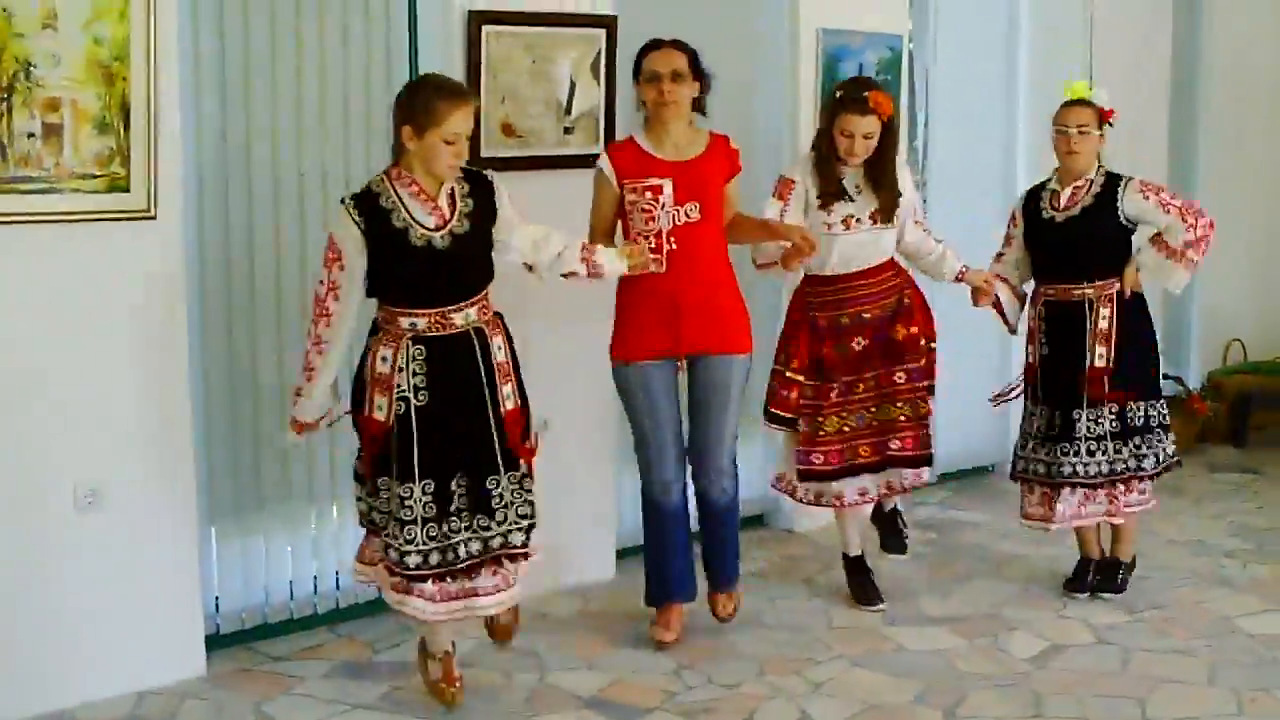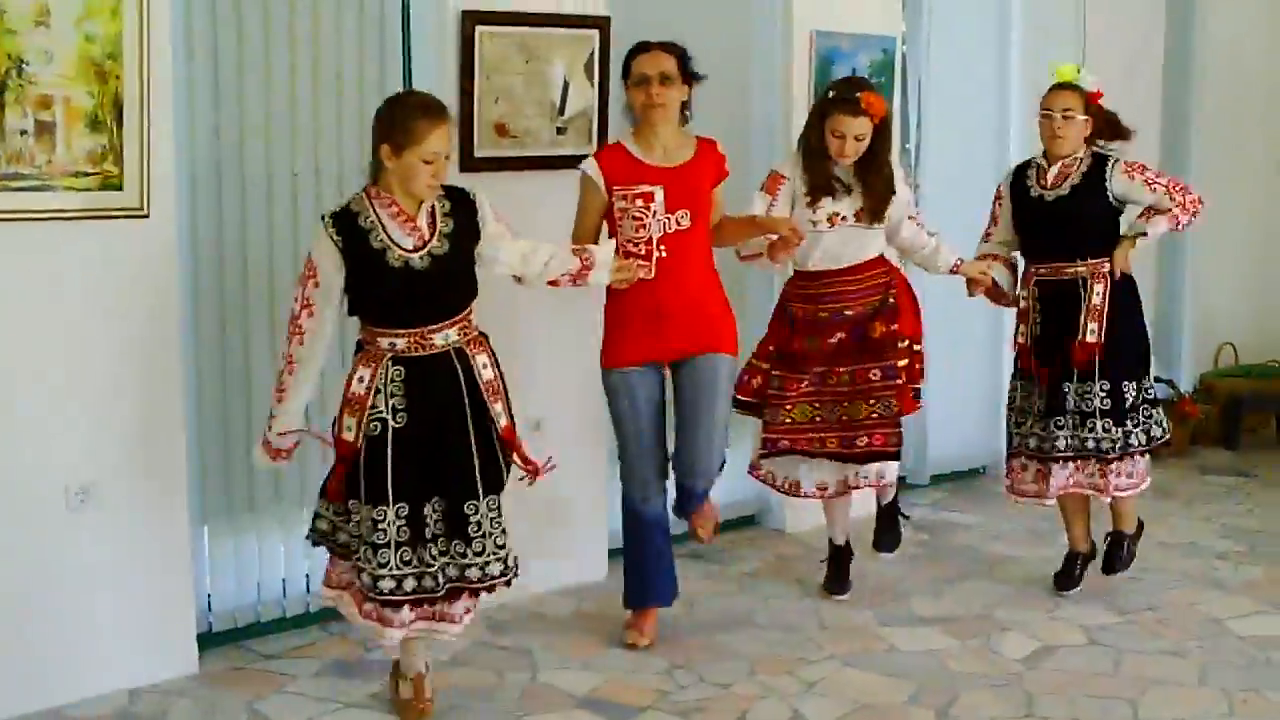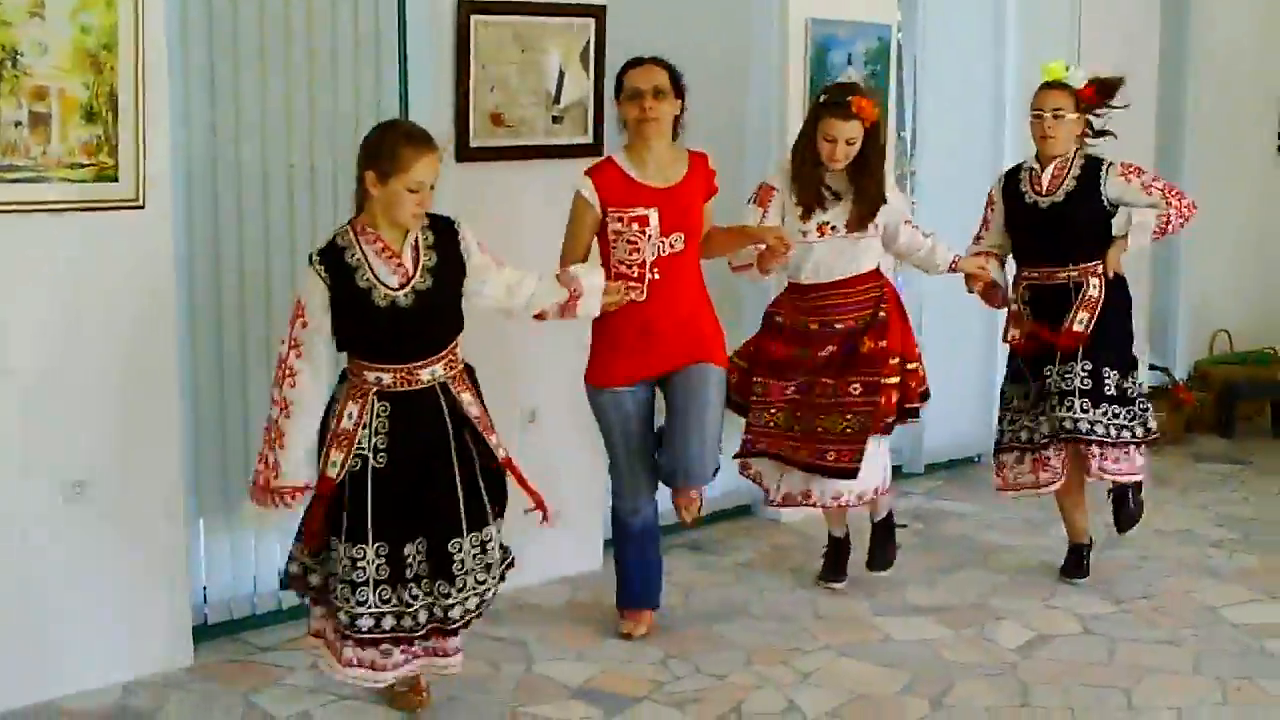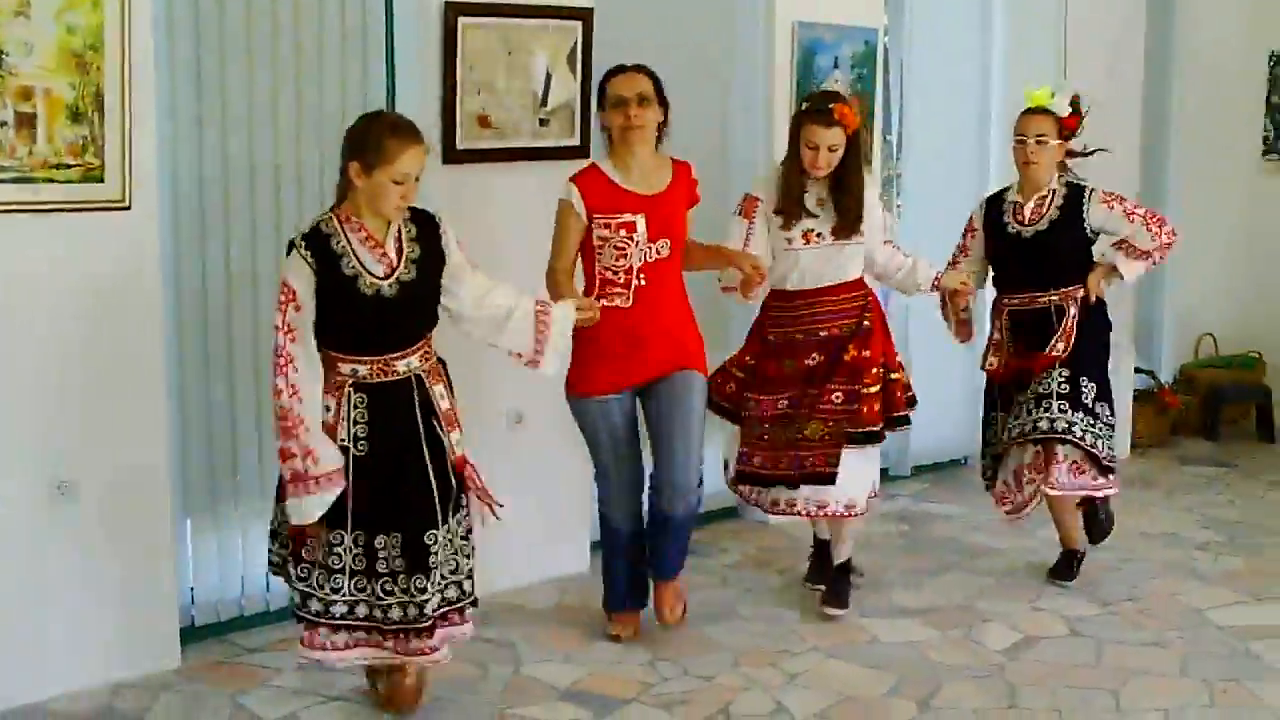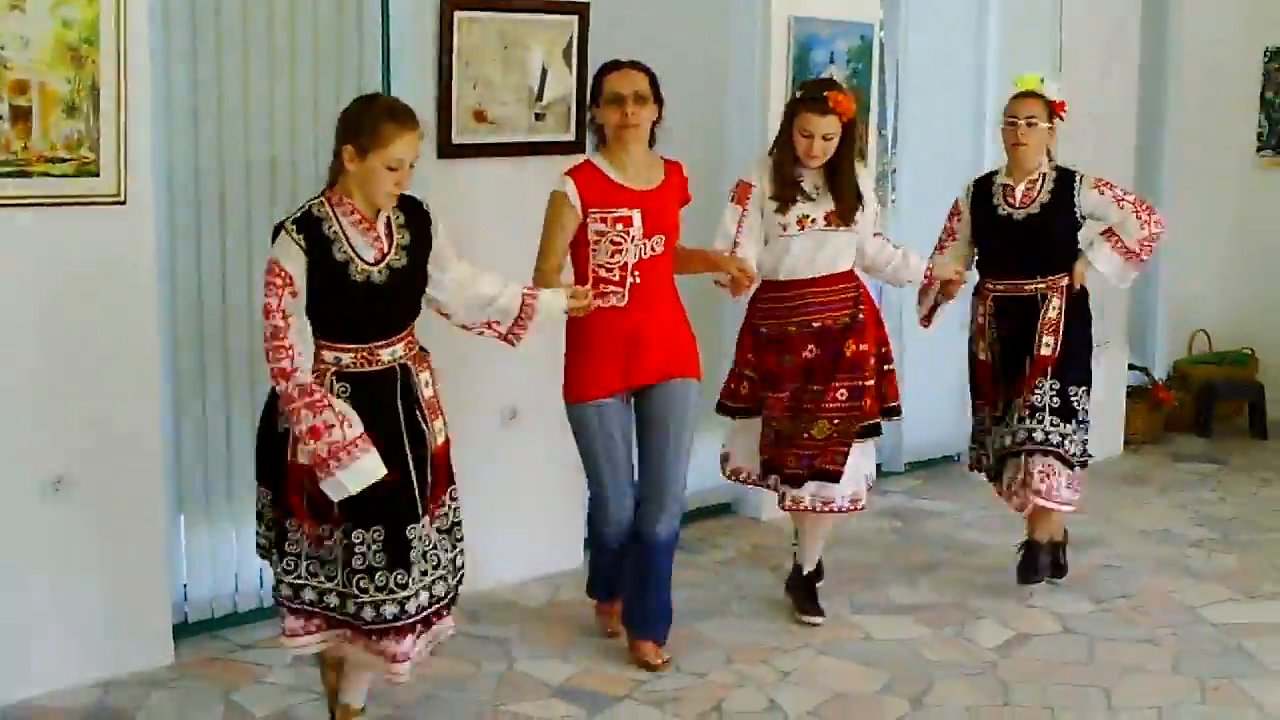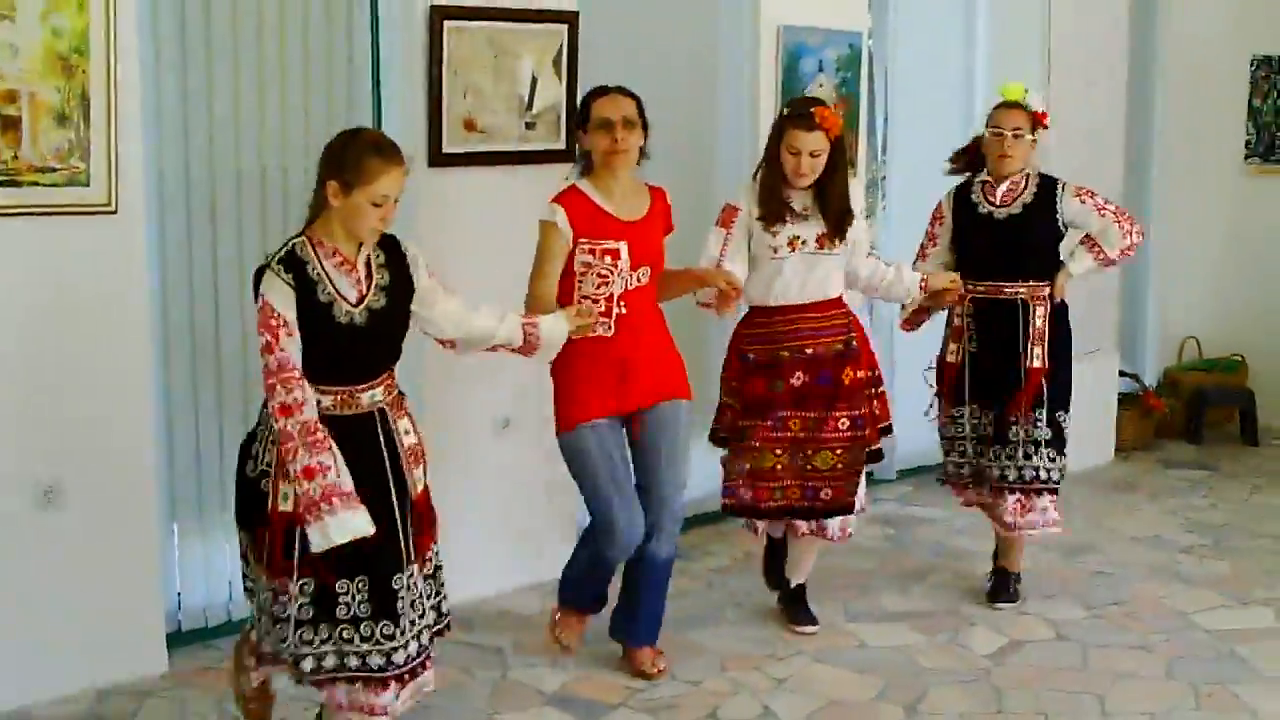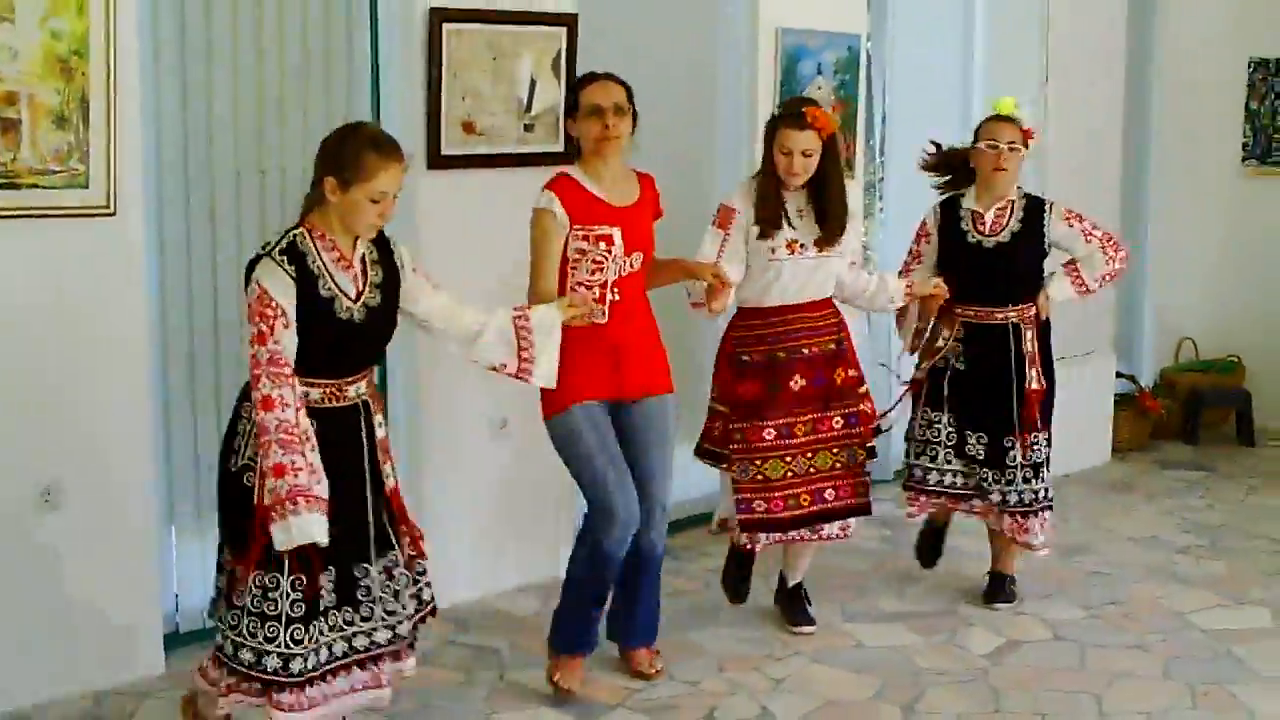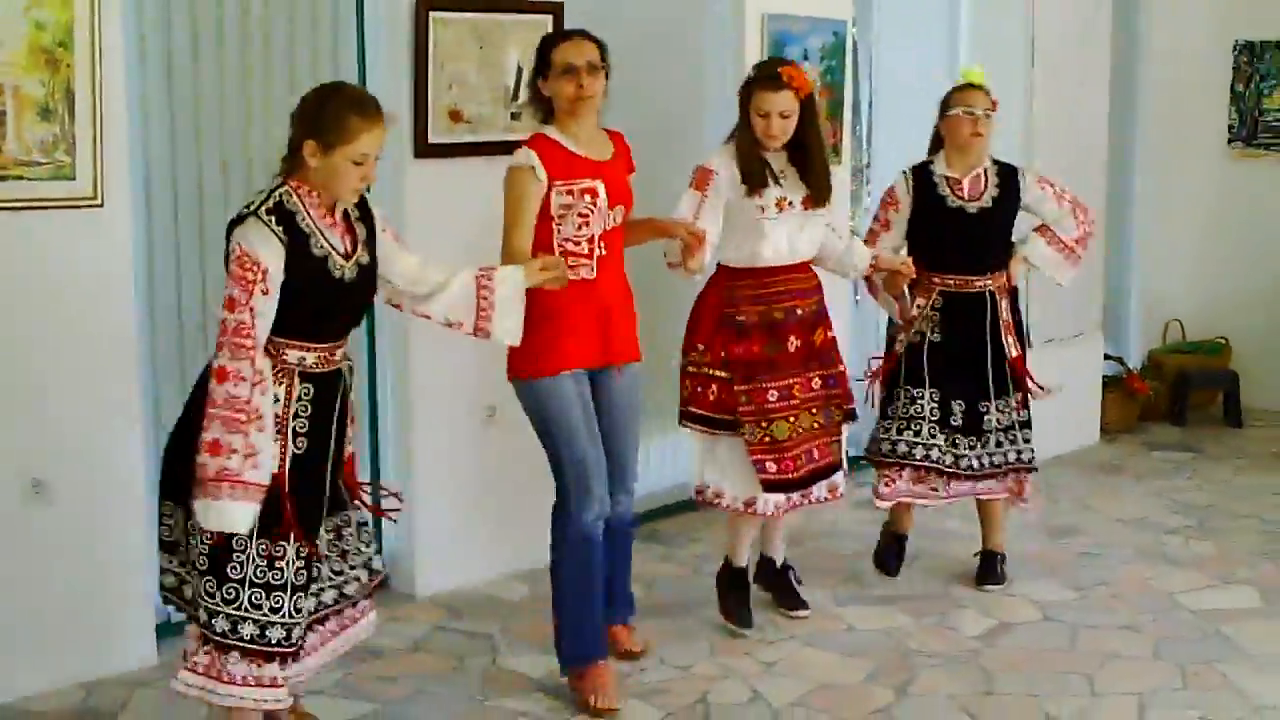
dt=0.1s
person 1, frame 1
left shoulder: (482, 192)
right shoulder: (362, 215)
left elbow: (533, 245)
right elbow: (334, 308)
left wrist: (612, 260)
right wrist: (313, 395)
left hip: (482, 362)
right hip: (406, 373)
left knee: (490, 500)
right knee: (420, 513)
left ankle: (494, 597)
right ankle: (436, 646)
person 1, frame 2
left shoulder: (464, 210)
right shoulder: (343, 234)
left elbow: (520, 256)
right elbow: (310, 329)
left wrist: (602, 262)
right wrist: (287, 418)
left hip: (463, 386)
right hip: (385, 396)
left knee: (462, 521)
right knee: (393, 534)
left ankle: (423, 646)
right ankle: (407, 663)
person 1, frame 3
left shoulder: (449, 239)
right shoulder: (328, 268)
left elbow: (506, 286)
right elbow: (301, 368)
left wrist: (589, 284)
right wrist: (287, 464)
left hip: (448, 416)
right hip: (371, 427)
left knee: (450, 548)
right knee: (374, 565)
left ankle: (421, 652)
right ankle: (395, 666)
person 1, frame 4
left shoulder: (429, 235)
right shoulder: (309, 256)
left elbow: (480, 303)
right elbow: (291, 368)
left wrist: (562, 314)
right wrist: (309, 458)
left hip: (422, 411)
right hip: (344, 417)
left knee: (422, 551)
right knee: (349, 559)
left ankle: (402, 658)
right ankle: (380, 660)
person 1, frame 5
left shoulder: (417, 221)
right shoulder: (299, 239)
left elbow: (462, 289)
right elbow: (287, 352)
left wrist: (549, 301)
right wrist: (333, 441)
left hip: (404, 398)
right hip: (328, 407)
left knee: (407, 547)
right knee: (330, 548)
right ankle: (339, 655)
person 1, frame 6
left shoulder: (396, 261)
right shoulder: (281, 280)
left elbow: (454, 322)
right elbow: (287, 395)
left wrist: (547, 325)
right wrist: (327, 495)
left hip: (381, 441)
right hip: (308, 447)
left knee: (384, 596)
right knee: (306, 605)
right ankle: (253, 661)
person 1, frame 7
left shoulder: (386, 258)
right shoulder: (279, 271)
left elbow: (453, 319)
right elbow: (274, 388)
left wrist: (547, 318)
right wrist: (295, 495)
left hip: (355, 434)
right hip: (287, 440)
left knee: (360, 587)
right knee: (283, 601)
person 1, frame 8
left shoulder: (355, 221)
right shoulder: (265, 231)
left elbow: (419, 284)
right elbow: (240, 357)
left wrist: (519, 279)
right wrist: (234, 471)
left hip: (315, 404)
right hip: (263, 414)
left knee: (313, 560)
right knee: (255, 582)
person 2, frame 1
left shoulder: (722, 153)
right shoulder: (618, 160)
right elbow: (598, 241)
left wrist: (777, 228)
left hip: (718, 322)
right hip: (643, 331)
left knee: (715, 463)
right knee: (661, 469)
left ankle: (723, 576)
right ankle: (671, 596)
person 2, frame 2
left shoulder: (709, 156)
right shoulder: (605, 166)
right elbow: (581, 247)
left wrist: (763, 224)
left hip: (705, 327)
right hip: (631, 333)
left knee: (701, 463)
right knee: (642, 474)
left ankle: (695, 492)
right ankle: (645, 599)
person 2, frame 3
left shoulder: (700, 170)
right shoulder: (599, 182)
right elbow: (571, 267)
left wrist: (752, 233)
left hip: (693, 339)
right hip: (618, 349)
left knee: (694, 463)
right knee: (631, 484)
left ankle: (681, 470)
right ankle: (638, 598)
person 2, frame 4
left shoulder: (682, 179)
right shoulder: (583, 191)
right elbow: (559, 283)
left wrist: (726, 254)
right wrist: (581, 307)
left hip: (675, 348)
right hip: (602, 358)
left knee: (680, 479)
right knee: (620, 493)
left ankle: (665, 563)
right ankle: (623, 599)
person 2, frame 5
left shoulder: (673, 179)
right shoulder: (577, 186)
right elbow: (545, 279)
left wrist: (715, 259)
left hip: (669, 353)
right hip: (597, 361)
left knee: (664, 499)
right knee: (615, 502)
left ankle: (645, 624)
right ankle: (607, 590)
person 2, frame 6
left shoulder: (656, 204)
right shoulder: (565, 213)
right elbow: (539, 308)
left wrist: (698, 277)
right wrist: (564, 331)
left hip: (658, 376)
right hip: (587, 387)
left knee: (665, 518)
right knee: (620, 521)
left ankle: (639, 632)
right ankle: (579, 595)
person 2, frame 7
left shoulder: (646, 191)
right shoulder: (557, 200)
right elbow: (541, 299)
left wrist: (688, 268)
right wrist: (566, 315)
left hip: (643, 368)
right hip: (577, 376)
left knee: (654, 508)
right knee: (616, 511)
left ankle: (635, 634)
right ankle: (571, 639)
person 2, frame 8
left shoulder: (617, 149)
right shoulder: (534, 160)
right elbow: (516, 261)
left wrist: (662, 228)
left hip: (615, 336)
right hip: (551, 344)
left knee: (619, 482)
right knee: (586, 488)
left ankle: (609, 609)
right ankle: (582, 658)
person 3, frame 1
left shoulder: (893, 174)
right shoulder: (802, 177)
left elbow: (914, 236)
right elbow: (767, 243)
left wrist: (963, 273)
right wrist: (786, 252)
left hip: (890, 303)
right hip: (825, 309)
left knee: (896, 424)
right knee: (837, 435)
left ankle: (887, 501)
right ankle: (855, 559)
person 3, frame 2
left shoulder: (884, 174)
right shoulder: (791, 174)
left elbow: (907, 231)
right elbow: (752, 237)
left wrist: (958, 265)
right wrist: (773, 245)
left hip: (875, 301)
right hip: (811, 304)
left knee: (871, 425)
right knee: (819, 429)
left ankle: (887, 496)
right ankle: (839, 545)
person 3, frame 3
left shoulder: (876, 182)
right shoulder: (784, 182)
left elbow: (903, 235)
right elbow: (743, 246)
left wrist: (955, 262)
right wrist: (761, 256)
left hip: (867, 316)
right hip: (803, 317)
left knee: (855, 435)
right knee: (808, 433)
left ankle: (882, 516)
right ankle: (838, 538)
person 3, frame 4
left shoulder: (860, 192)
right shoulder: (766, 194)
left elbow: (881, 255)
left wrist: (937, 279)
right wrist: (745, 278)
left hip: (852, 325)
right hip: (786, 325)
left knee: (839, 446)
right knee: (792, 445)
left ankle: (842, 563)
right ankle: (824, 538)
person 3, frame 5
left shoulder: (855, 181)
right shoulder: (761, 181)
left elbow: (872, 248)
right elbow: (731, 250)
left wrist: (929, 272)
right wrist: (735, 274)
left hip: (845, 317)
right hip: (778, 317)
left knee: (834, 444)
right knee: (790, 440)
left ankle: (806, 571)
right ankle: (807, 539)
person 3, frame 6
left shoulder: (839, 203)
right shoulder: (749, 203)
left elbow: (862, 268)
right elbow: (719, 272)
left wrist: (922, 282)
right wrist: (721, 294)
left hip: (835, 342)
right hip: (766, 342)
left knee: (828, 467)
right knee: (768, 466)
left ankle: (795, 585)
right ankle: (773, 534)
person 3, frame 7
left shoulder: (833, 205)
right shoulder: (744, 203)
right elbow: (717, 273)
left wrist: (909, 289)
right wrist: (712, 292)
left hip: (823, 344)
right hip: (758, 344)
left knee: (824, 471)
right knee: (763, 473)
left ankle: (792, 584)
right ankle: (743, 544)
person 3, frame 8
left shoulder: (807, 167)
right shoulder: (724, 167)
left wrist: (875, 259)
right wrist: (689, 253)
left hip: (801, 307)
right hip: (739, 311)
left knee: (798, 440)
right knee: (756, 444)
left ankle: (773, 559)
right ankle: (735, 571)
person 4, frame 1
left shoulder: (1124, 192)
right shoulder: (1031, 202)
left elbow: (1197, 225)
right elbow: (1010, 266)
left wrist: (1143, 267)
right wrist: (991, 292)
left hip: (1113, 329)
right hip: (1054, 331)
left knee: (1117, 442)
right knee: (1061, 447)
left ankle: (1123, 554)
right ankle: (1090, 554)
person 4, frame 2
left shoulder: (1112, 174)
right shoulder: (1017, 182)
left elbow: (1185, 202)
right elbow: (996, 246)
left wrist: (1132, 241)
right wrist: (993, 282)
left hip: (1102, 308)
right hip: (1044, 315)
left knee: (1106, 419)
right knee: (1052, 430)
left ankle: (1126, 524)
right ankle: (1078, 545)
person 4, frame 3
left shoulder: (1105, 174)
right shoulder: (1009, 183)
left elbow: (1179, 204)
right elbow: (988, 246)
left wrist: (1124, 243)
right wrist: (987, 280)
left hip: (1093, 305)
right hip: (1035, 313)
left knee: (1087, 406)
right knee: (1047, 426)
left ankle: (1127, 477)
right ankle: (1078, 538)
person 4, frame 4
left shoulder: (1087, 201)
right shoulder: (990, 209)
left elbow: (1159, 233)
right elbow: (962, 275)
left wrist: (1108, 270)
right wrist: (959, 311)
left hip: (1074, 331)
right hip: (1015, 338)
left knee: (1060, 423)
right knee: (1026, 437)
left ankle: (1095, 490)
right ankle: (1071, 543)
person 4, frame 5
left shoulder: (1076, 187)
right shoulder: (977, 194)
left elbow: (1147, 222)
right elbow: (948, 258)
left wrist: (1090, 261)
right wrist: (941, 287)
left hip: (1056, 323)
right hip: (997, 327)
left knee: (1043, 426)
right knee: (1010, 430)
left ankle: (1042, 538)
right ankle: (1052, 537)
person 4, frame 6
left shoulder: (1059, 196)
right shoulder: (957, 201)
left elbow: (1126, 230)
right elbow: (929, 266)
left wrist: (1069, 270)
right wrist: (927, 298)
left hip: (1033, 336)
right hip: (973, 335)
left knee: (1027, 440)
right knee: (975, 441)
left ankle: (1008, 563)
right ankle: (1007, 532)
person 4, frame 7
left shoulder: (1044, 215)
right shoulder: (942, 216)
left elbow: (1110, 254)
right elbow: (913, 282)
left wrist: (1053, 292)
left hip: (1020, 352)
right hip: (957, 353)
left knee: (1016, 456)
right knee: (940, 456)
left ankle: (1004, 569)
right ankle: (941, 513)
person 4, frame 8
left shoulder: (1013, 179)
right shoulder: (913, 184)
left elbow: (1076, 220)
right elbow: (876, 250)
left wrist: (1024, 260)
right wrist: (901, 297)
left hip: (991, 321)
right hip: (930, 322)
left knee: (994, 430)
right knee: (916, 431)
left ankle: (992, 546)
right ankle: (898, 524)
